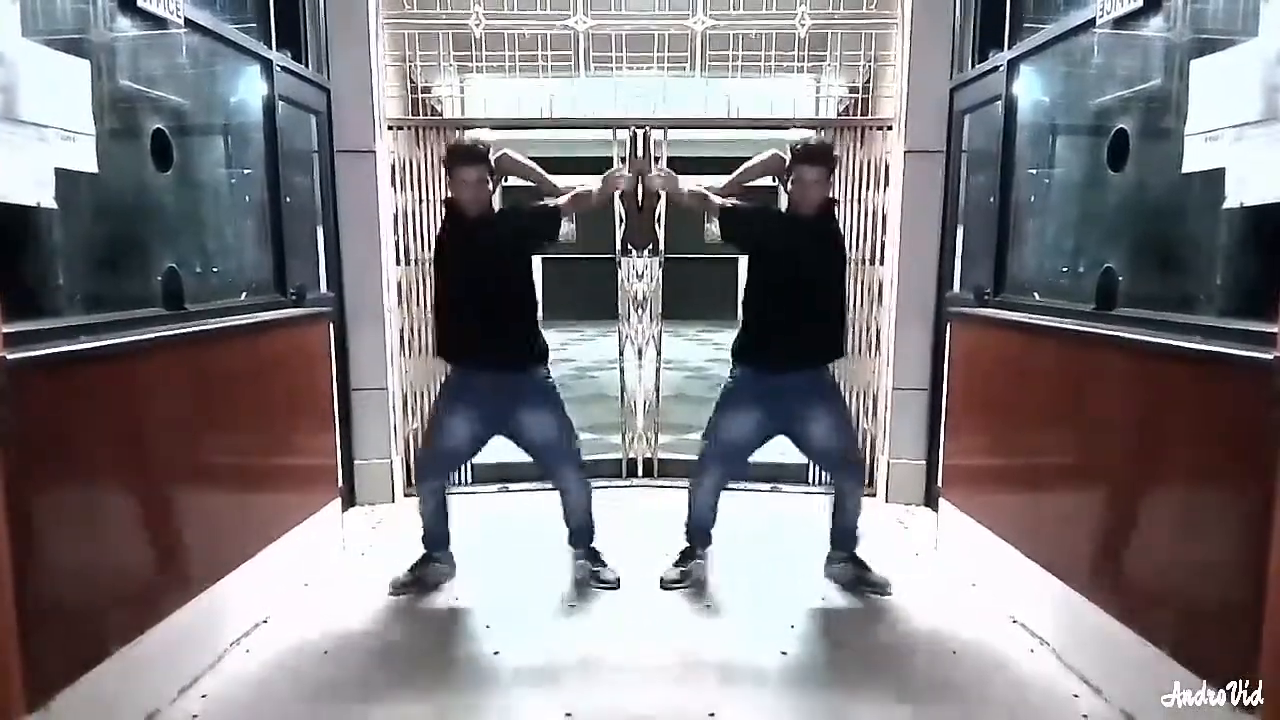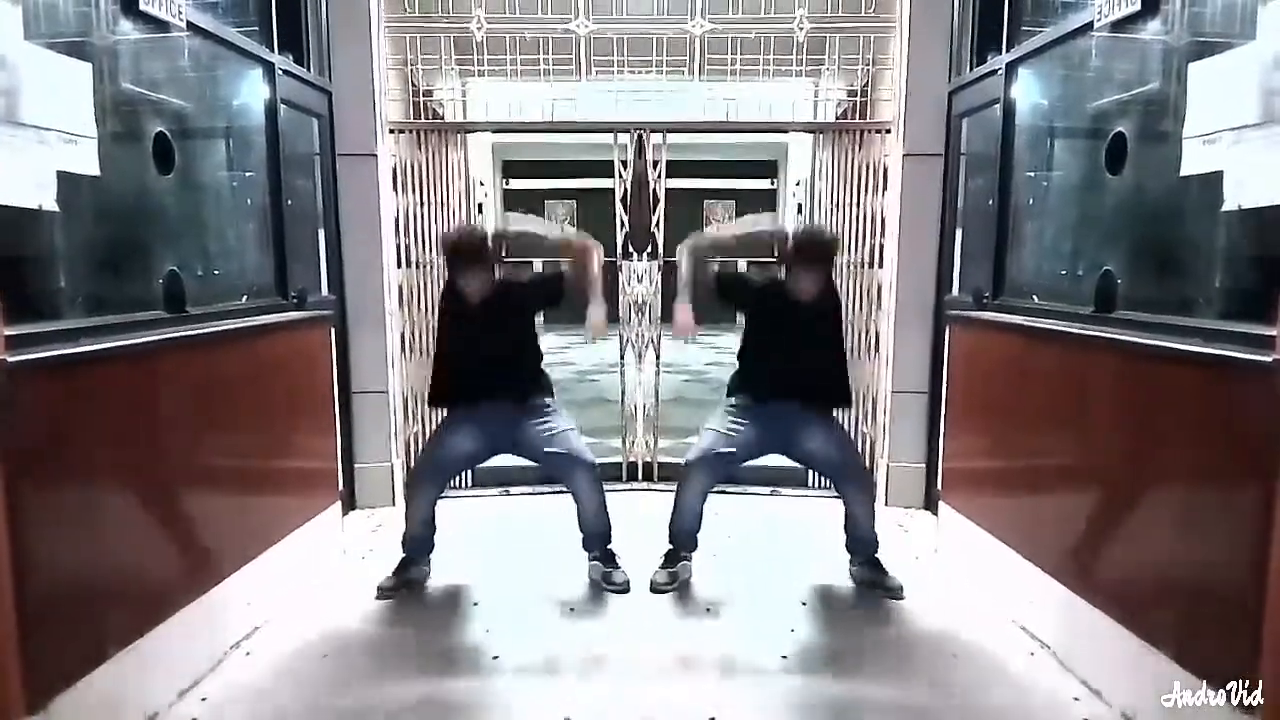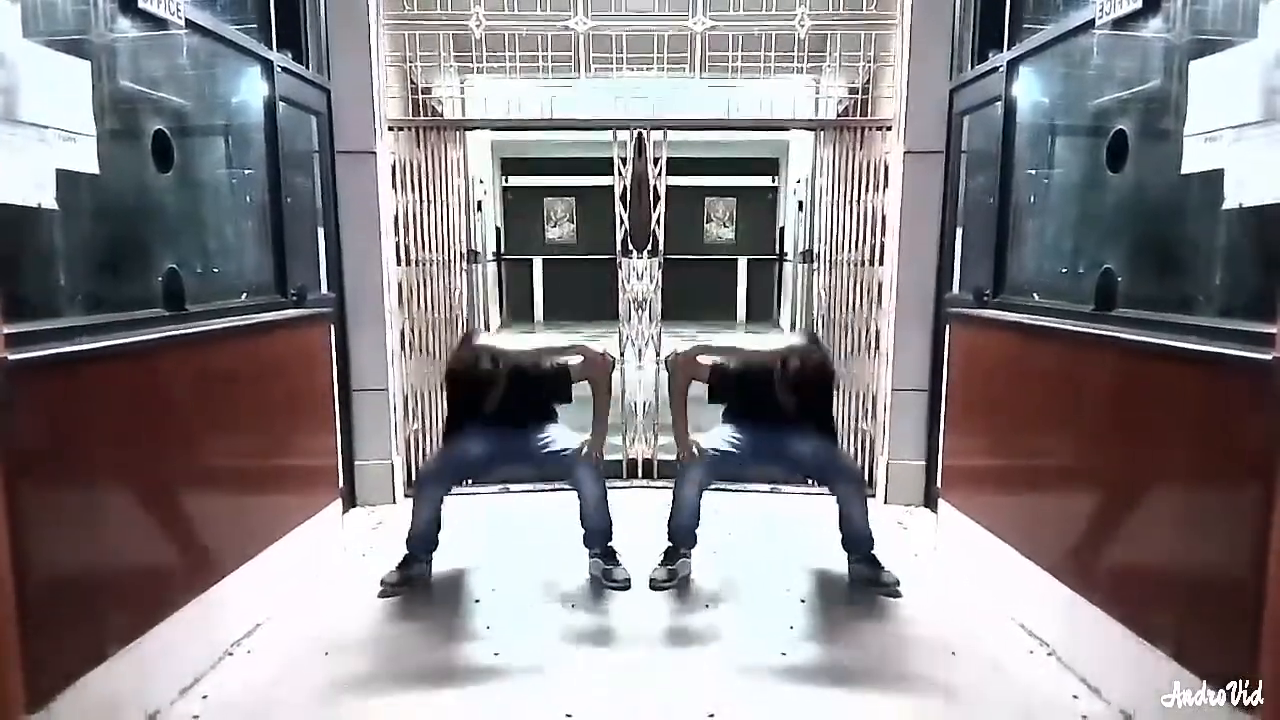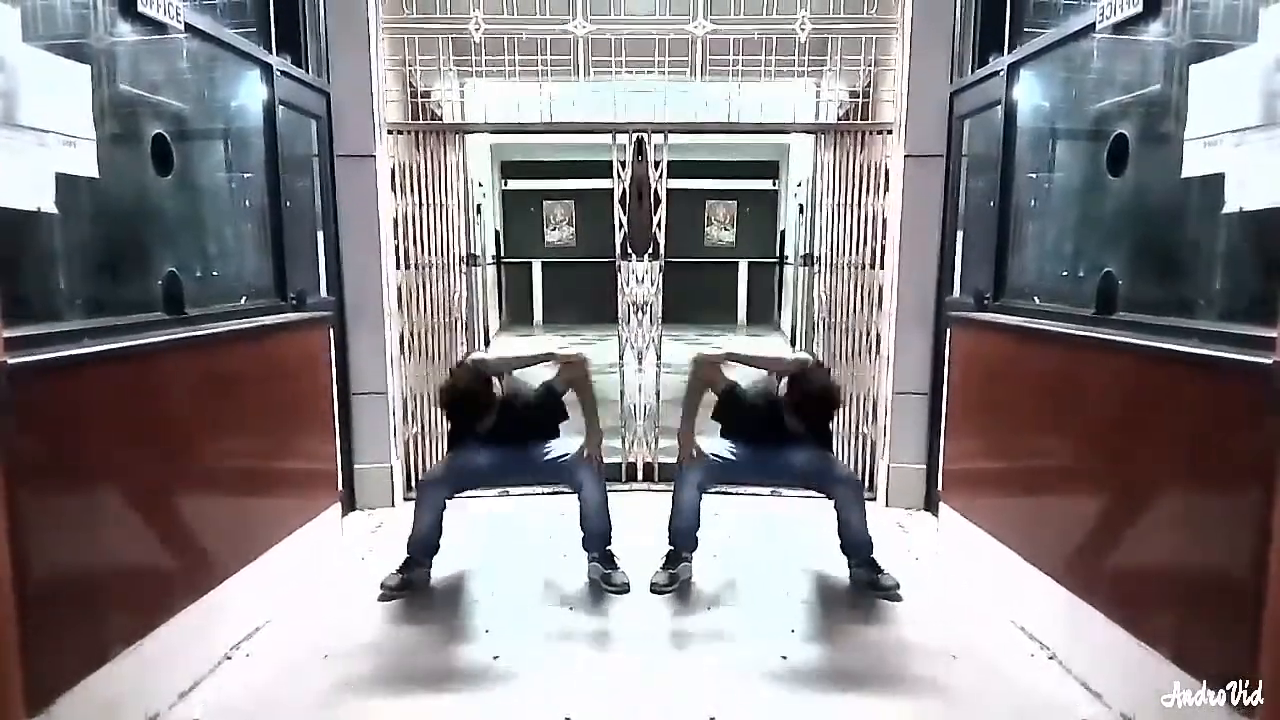
dt=0.4s
person 1, frame 1
left shoulder: (828, 222)
right shoulder: (764, 225)
left elbow: (775, 160)
right elbow: (705, 200)
left wrist: (720, 192)
right wrist: (680, 189)
left hip: (813, 382)
right hip: (754, 379)
left knee: (849, 470)
right knee: (713, 467)
left ankle: (843, 555)
right ankle: (694, 551)
person 1, frame 2
left shoulder: (828, 296)
right shoulder: (760, 293)
right elbow: (693, 247)
right wrist: (683, 303)
left hip: (809, 415)
right hip: (749, 410)
left knee: (858, 479)
right knee: (696, 466)
left ankle: (864, 561)
right ankle: (679, 554)
person 1, frame 3
left shoulder: (816, 368)
right shoulder: (747, 376)
right elbow: (679, 364)
right wrist: (681, 433)
left hip: (799, 437)
right hip: (743, 433)
left knee: (851, 478)
right knee: (692, 468)
left ankle: (861, 560)
right ankle: (679, 552)
person 1, frame 4
left shoulder: (816, 393)
right shoulder: (751, 406)
left elbow: (803, 364)
right elbow: (704, 365)
left wrist: (733, 358)
right wrist: (686, 429)
left hip: (799, 456)
right hip: (744, 452)
left knee: (848, 484)
right knee: (690, 471)
left ankle: (862, 563)
right ankle: (680, 556)
person 2, frame 1
left shoulder: (516, 224)
right shoulder: (451, 223)
left elbow: (575, 200)
right elbow: (504, 160)
left wrist: (600, 190)
right wrist: (557, 190)
left hip: (526, 379)
right hip: (468, 382)
left knee: (567, 467)
right knee: (430, 469)
left ankle: (585, 551)
right ankle: (436, 555)
person 2, frame 2
left shoulder: (519, 292)
right shoulder: (452, 295)
left elbow: (586, 249)
left wrist: (596, 304)
left hip: (530, 409)
right hip: (471, 415)
left knee: (583, 466)
right knee: (422, 478)
left ankle: (600, 556)
right ankle: (415, 561)
person 2, frame 3
left shoulder: (531, 376)
right shoulder: (463, 370)
left elbow: (600, 365)
left wrist: (599, 432)
left hip: (536, 432)
right hip: (480, 437)
left knee: (587, 466)
right knee: (428, 477)
left ankle: (600, 553)
right ankle: (418, 560)
person 2, frame 4
left shoulder: (529, 406)
right shoulder: (462, 396)
left elbow: (576, 365)
right elbow: (474, 362)
left wrist: (593, 431)
right wrist: (546, 358)
left hip: (536, 451)
right hip: (480, 456)
left knee: (589, 470)
right knee: (432, 484)
left ankle: (599, 557)
right ankle: (417, 563)
